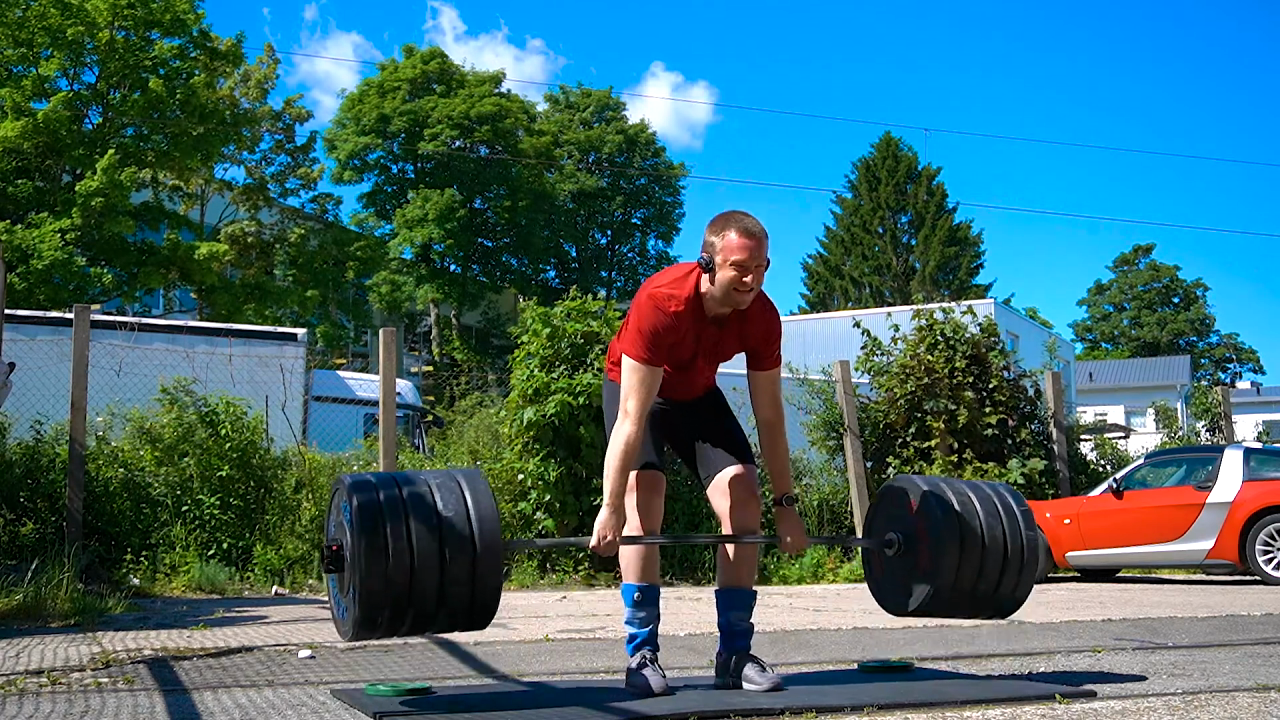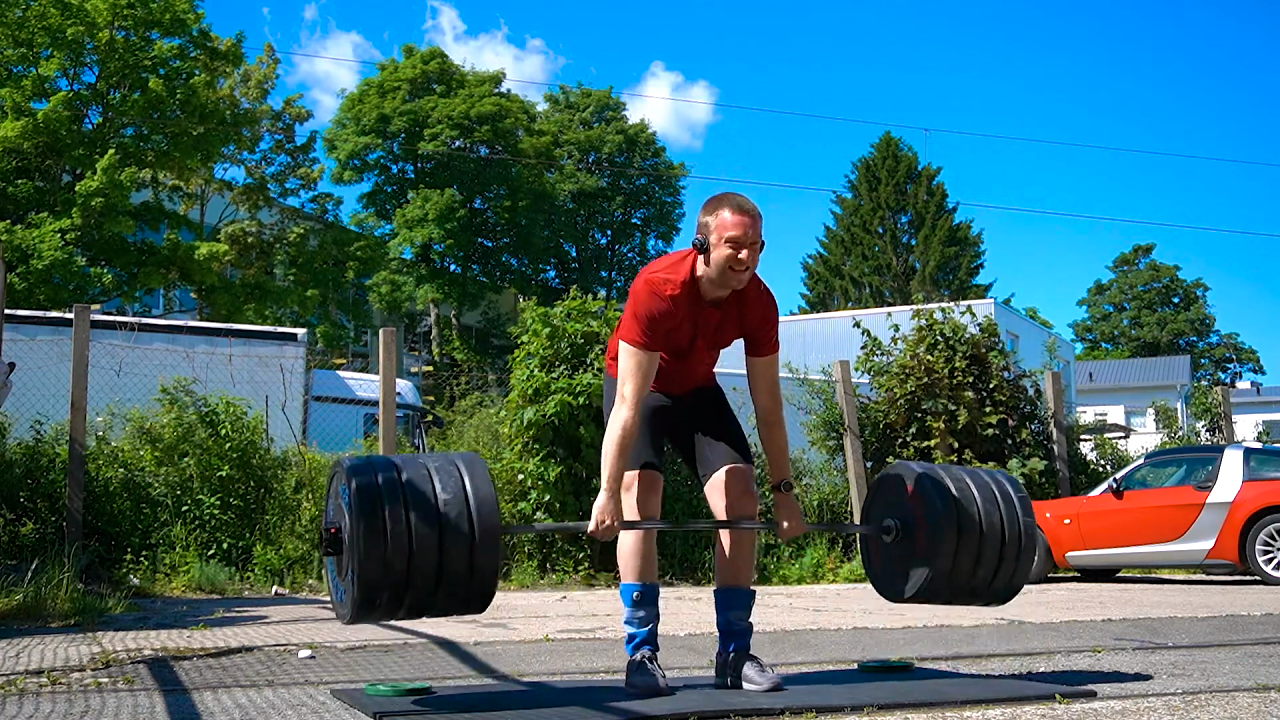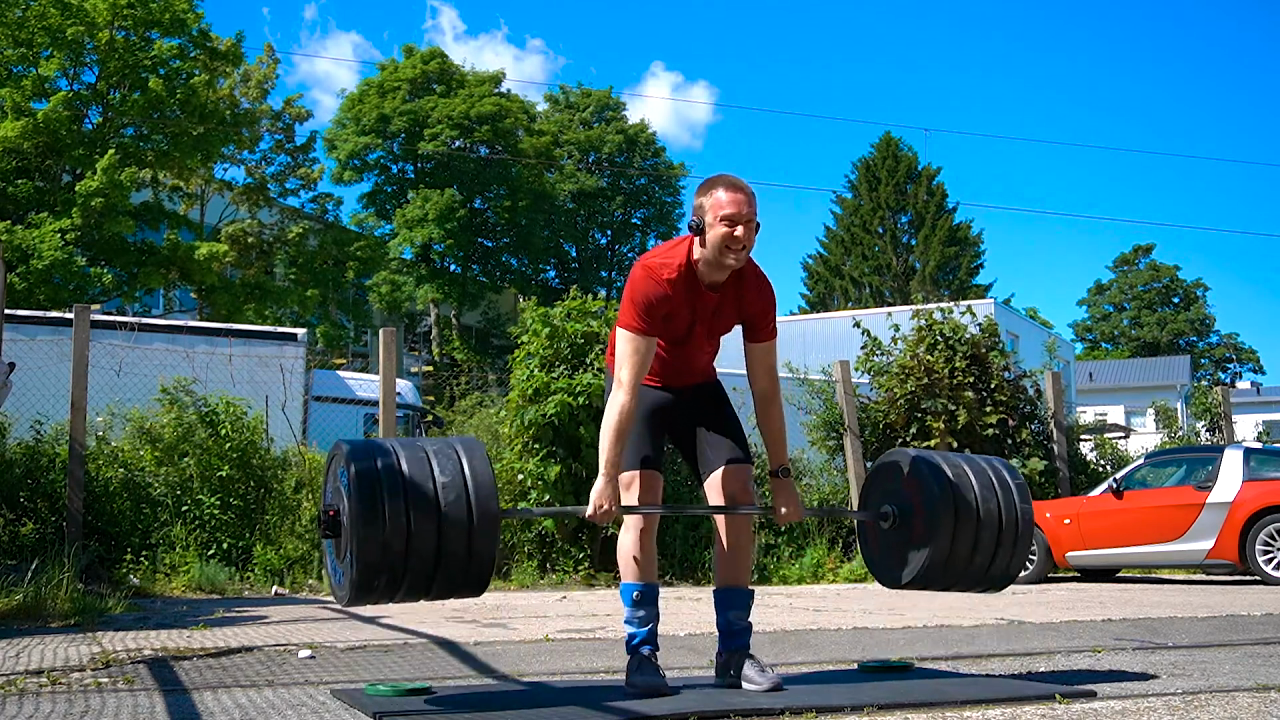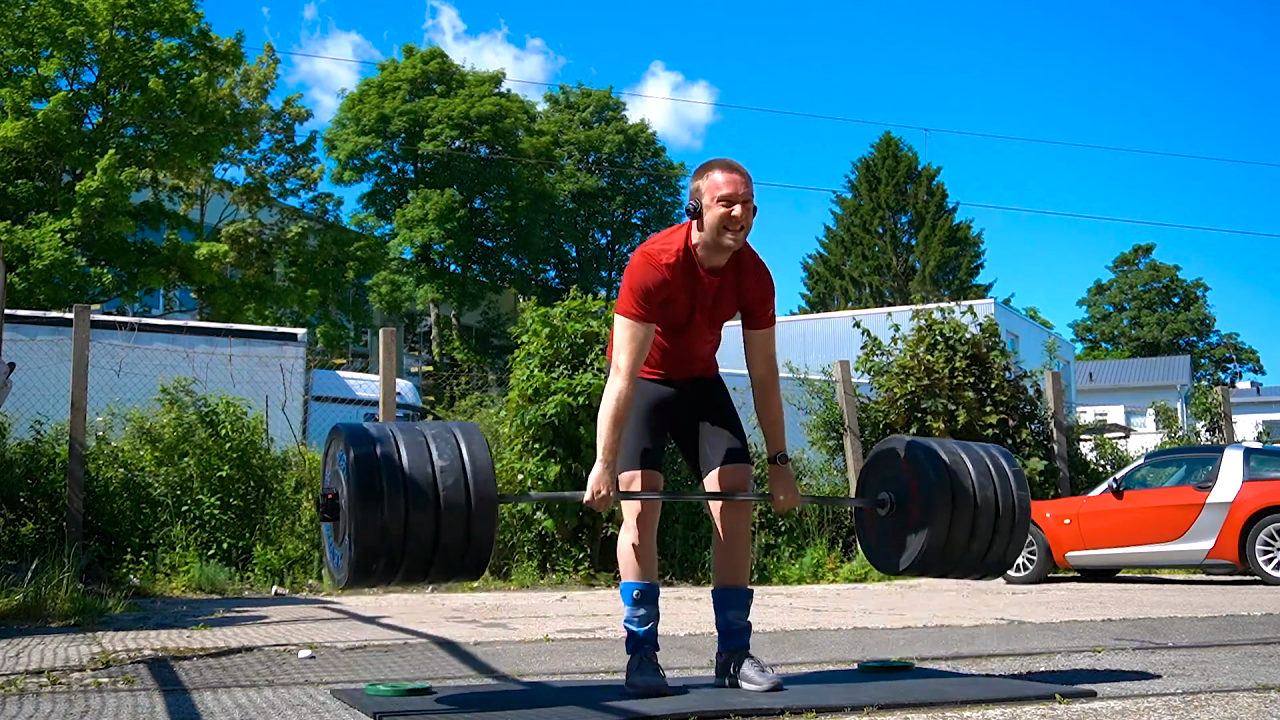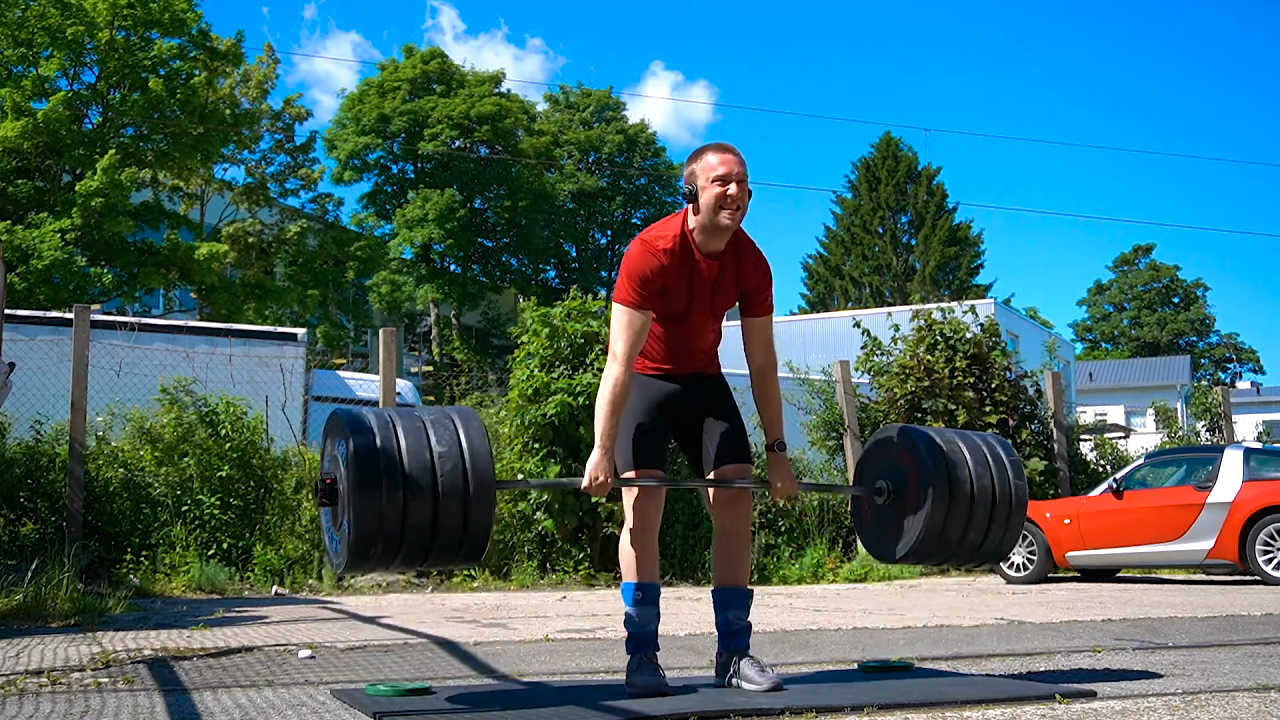
dt=0.1s
person 1, frame 1
left shoulder: (762, 316)
right shoulder: (661, 303)
left elbow: (770, 417)
right elbow: (633, 418)
left wrist: (787, 505)
right wrist: (610, 508)
left hip: (698, 394)
right hip: (634, 385)
left knee: (744, 501)
right knee: (645, 498)
left ankle: (735, 653)
right ankle: (641, 654)
person 1, frame 2
left shoulder: (758, 301)
right shoulder: (657, 289)
left elbow: (767, 402)
right elbow: (629, 402)
left wrist: (784, 489)
right wrist: (608, 494)
left hip: (698, 390)
right hip: (638, 387)
left knee: (741, 502)
right knee: (641, 502)
left ankle: (734, 654)
right ankle: (641, 654)
person 1, frame 3
left shoulder: (755, 287)
right shoulder: (655, 275)
left elbow: (766, 388)
right elbow: (628, 386)
left wrist: (782, 475)
right wrist: (606, 477)
left hip: (699, 386)
right hip: (642, 384)
left knee: (739, 500)
right knee: (640, 501)
left ankle: (734, 653)
right ankle: (641, 653)
person 1, frame 4
left shoulder: (753, 273)
right shoulder: (654, 263)
left elbow: (764, 376)
right elbow: (624, 372)
left wrist: (779, 463)
right wrist: (604, 464)
left hip: (701, 382)
right hip: (644, 382)
left knee: (735, 501)
right knee: (641, 502)
left ankle: (734, 654)
right ankle: (641, 653)
person 1, frame 5
left shoulder: (751, 261)
right shoulder: (652, 250)
left elbow: (762, 364)
right elbow: (621, 359)
left wrist: (777, 451)
right wrist: (602, 449)
left hip: (704, 378)
right hip: (644, 377)
left knee: (735, 501)
right knee: (643, 502)
left ankle: (733, 653)
right ankle: (641, 653)
